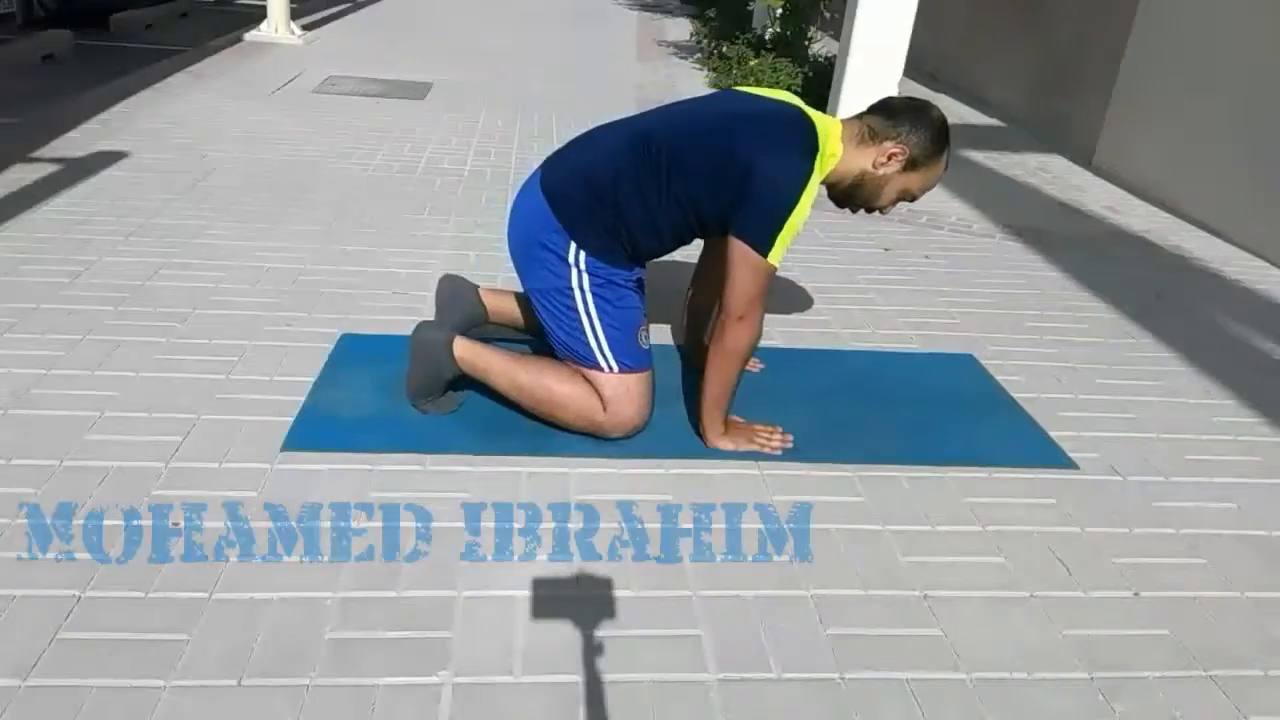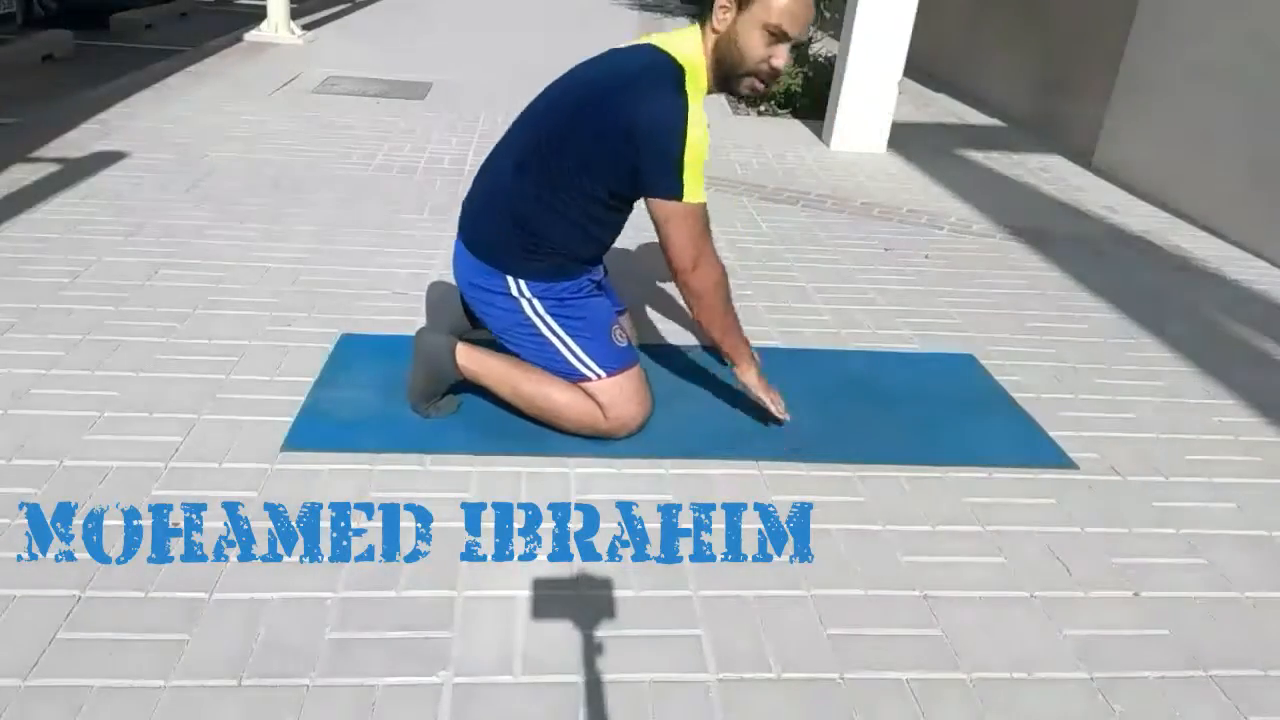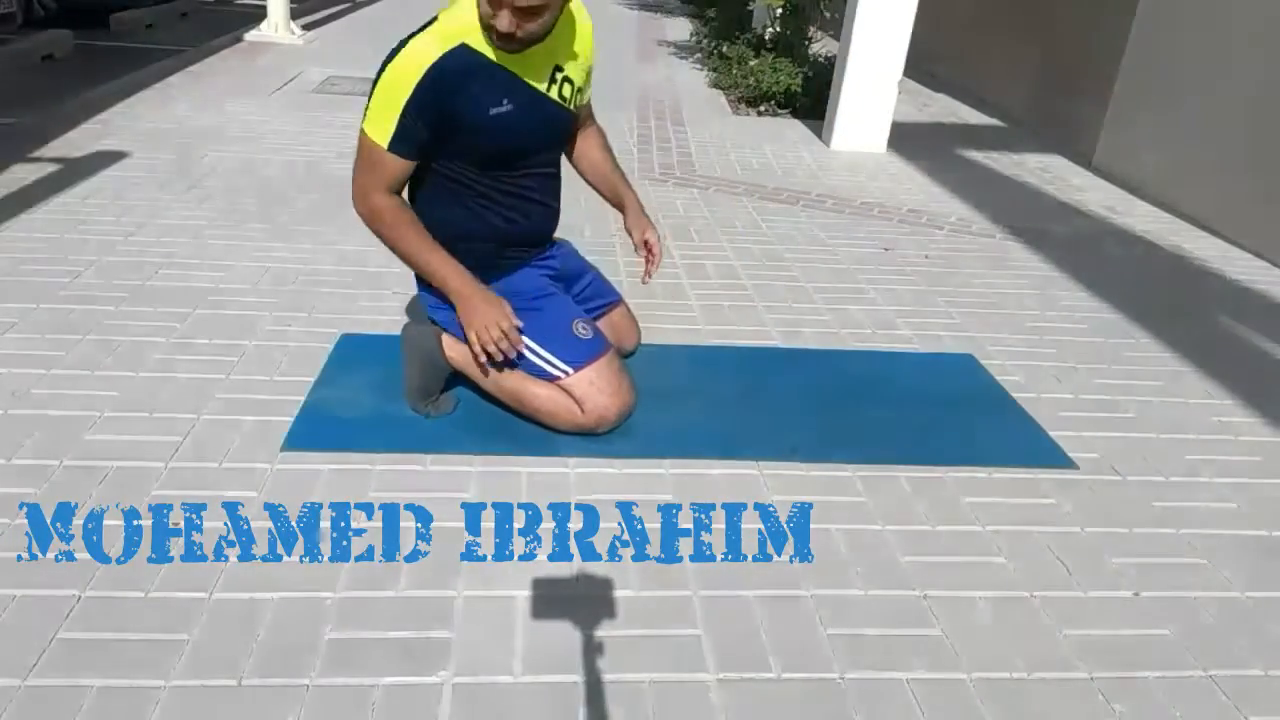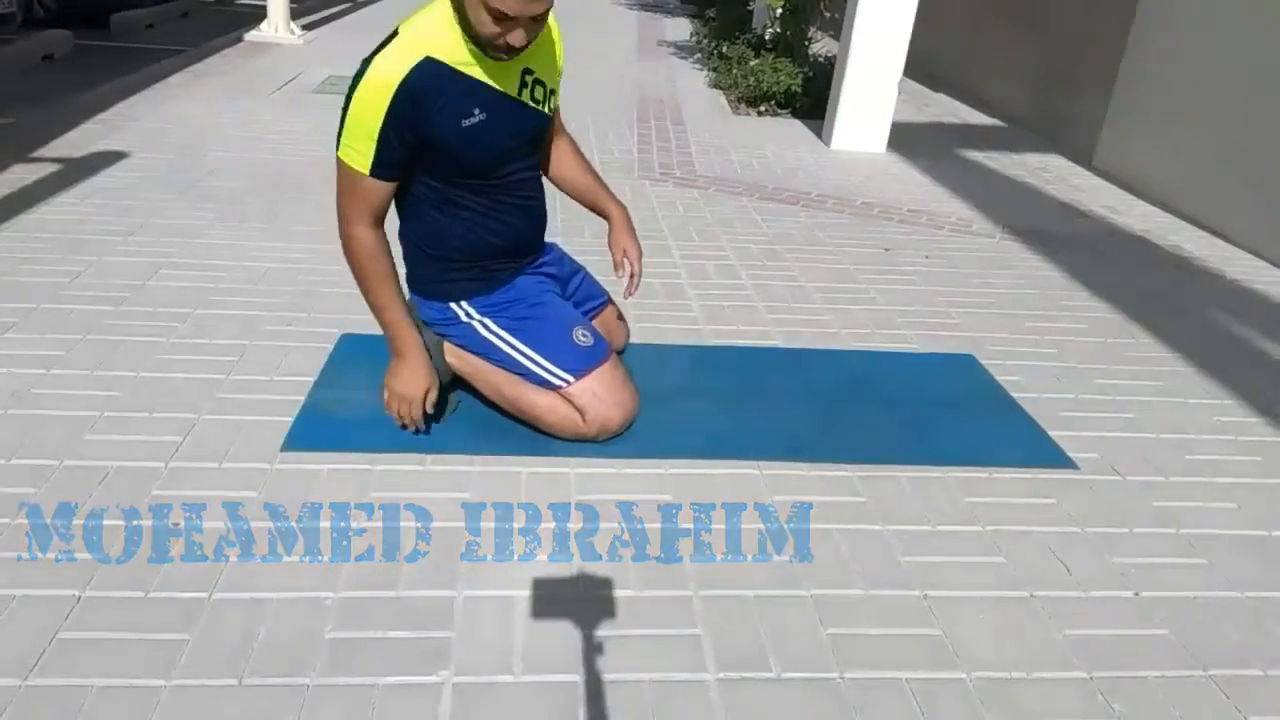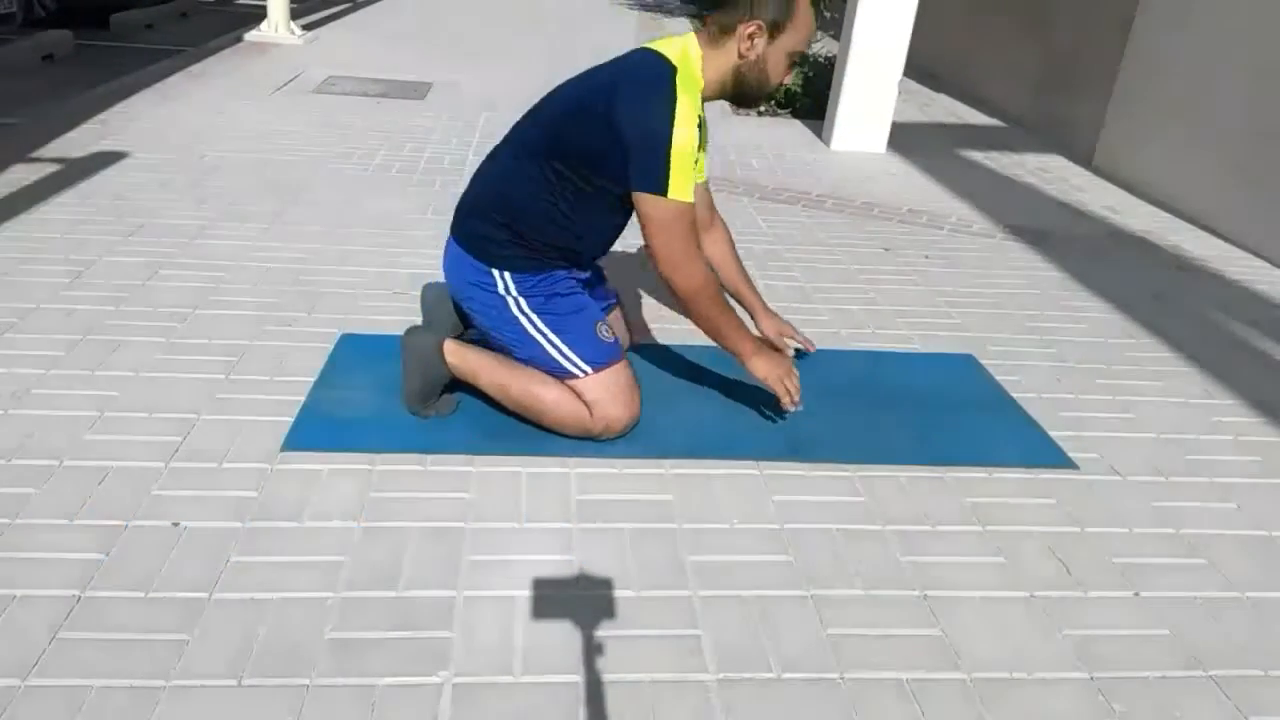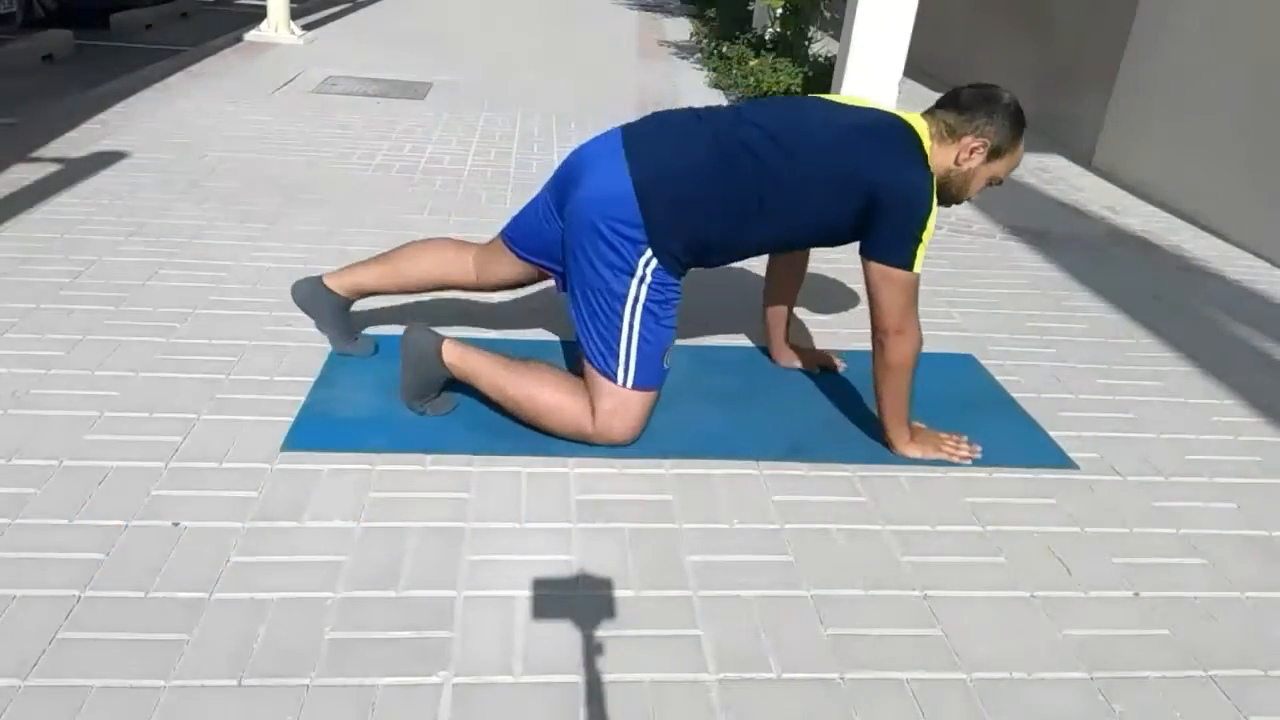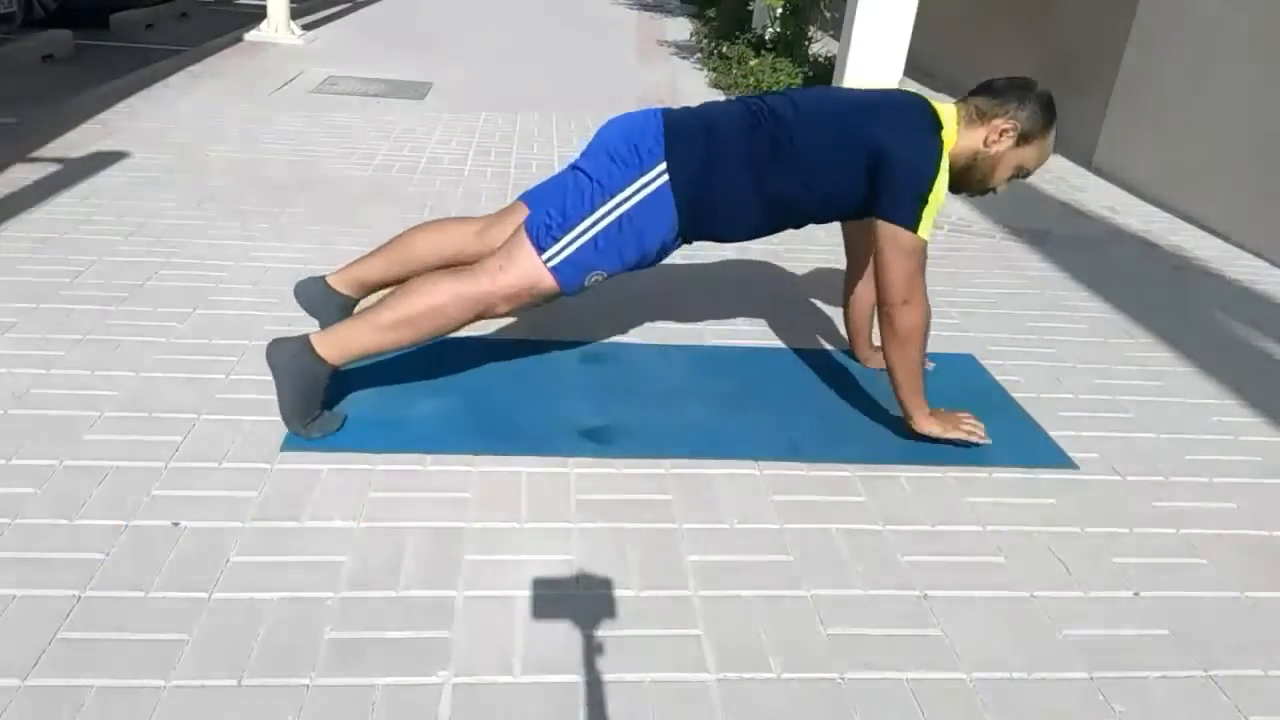
dt=0.7s
person 1, frame 1
left shoulder: (791, 127)
right shoulder: (788, 171)
left elbow: (719, 248)
right elbow: (741, 313)
left wrist: (697, 343)
right wrist: (715, 427)
left hip: (558, 206)
right hip: (568, 234)
left knee: (589, 329)
right knee: (621, 410)
left ankle: (474, 302)
right ankle: (455, 350)
person 1, frame 2
left shoulder: (669, 66)
right shoulder: (667, 103)
left elbow: (684, 230)
right elbow: (692, 263)
left wrist: (715, 325)
right wrist: (741, 360)
left hip: (539, 246)
right hip: (513, 268)
left knee: (622, 338)
right knee: (624, 409)
left ankle: (477, 309)
right ankle: (457, 357)
person 1, frame 3
right shoulder: (428, 64)
right elbow: (374, 195)
left wrist: (632, 208)
right wrist: (466, 295)
left hip: (539, 250)
right hip: (478, 274)
left knee: (622, 335)
right knee: (608, 403)
left ankle: (477, 335)
right ankle: (449, 348)
person 1, frame 4
left shoulder: (540, 36)
right shoulder: (395, 79)
right elbow: (361, 225)
left wrist: (616, 214)
right wrist: (407, 350)
left hip: (534, 255)
right hip: (470, 289)
left knee: (613, 334)
right knee: (611, 411)
left ankle: (466, 340)
right ankle: (447, 352)
person 1, frame 5
left shoulder: (677, 83)
right shoulder: (660, 103)
left elbow: (706, 227)
right elbow: (678, 267)
left wrist: (762, 315)
right wrist: (752, 354)
left hip: (534, 246)
right hip: (501, 263)
left knee: (612, 335)
right knee: (613, 411)
left ankle: (465, 308)
right ankle: (447, 353)
person 1, frame 6
left shoulder: (865, 130)
right shoulder: (907, 181)
left elbow: (790, 235)
right elbow: (896, 331)
left wrist: (780, 347)
right wrist: (902, 436)
left hip: (611, 161)
right hip: (635, 226)
left knee: (487, 262)
right knee: (613, 420)
left ankle: (331, 289)
right ankle: (447, 356)
person 1, frame 7
left shoulder: (895, 130)
right shoulder: (920, 150)
left elbow: (863, 254)
right elbow: (904, 298)
left wrist: (861, 349)
right wrist: (917, 411)
left hip: (661, 161)
right hip: (656, 170)
left knee: (489, 235)
right knee: (500, 280)
left ankle: (335, 286)
right ankle: (313, 355)
